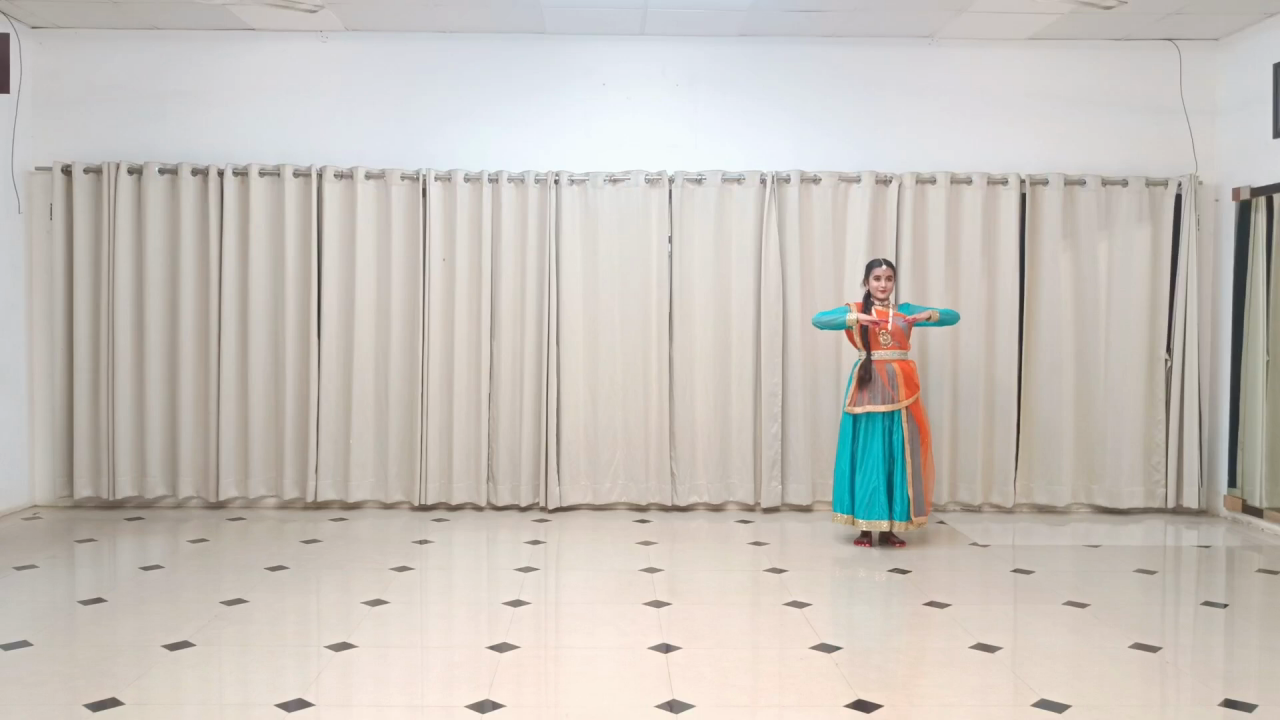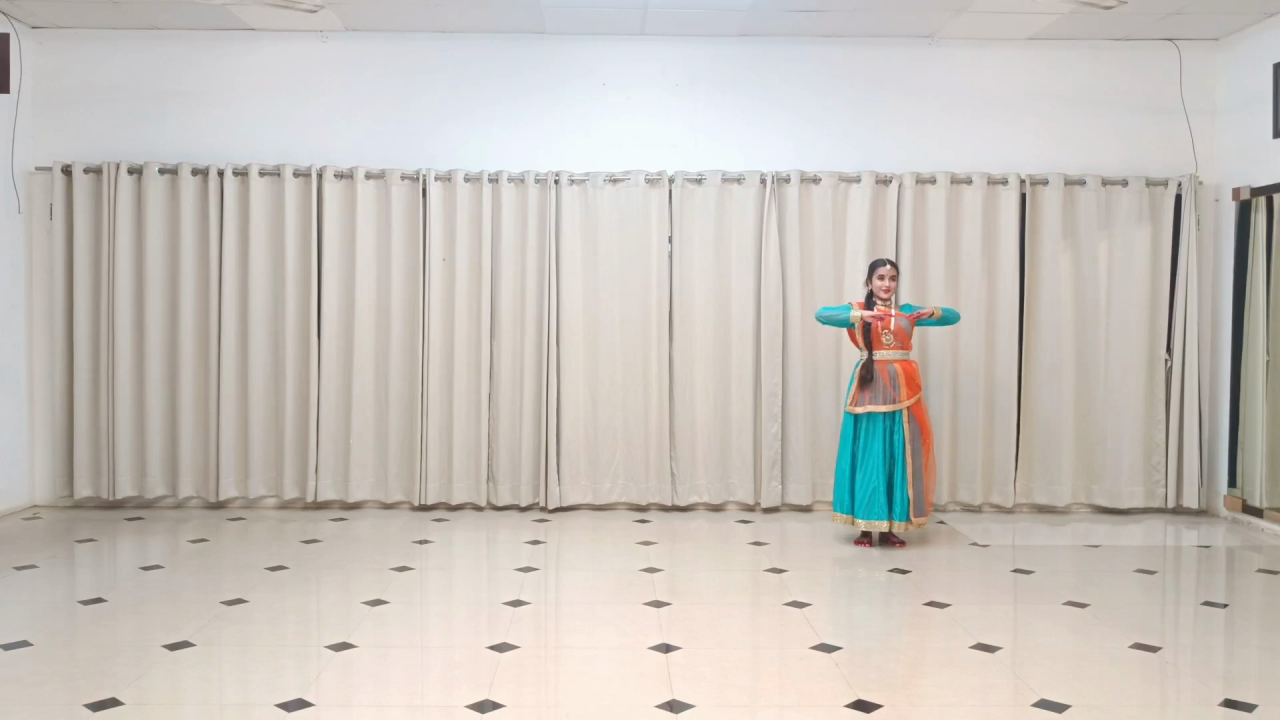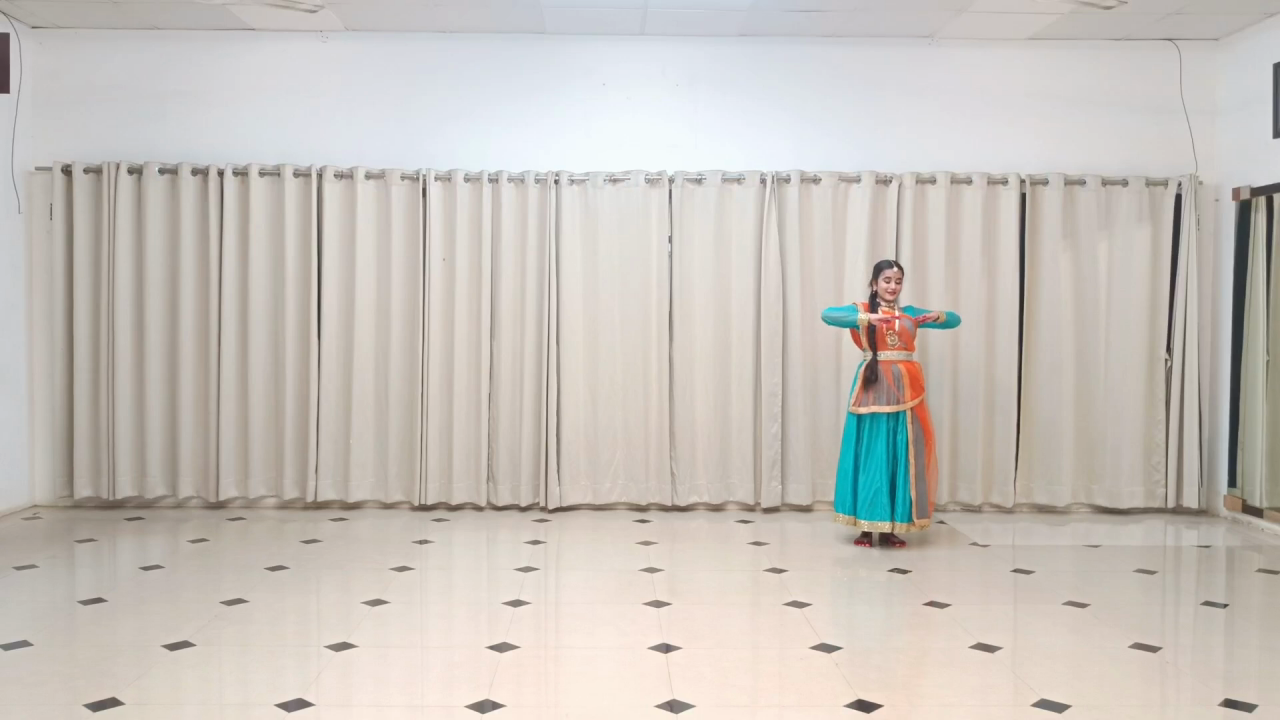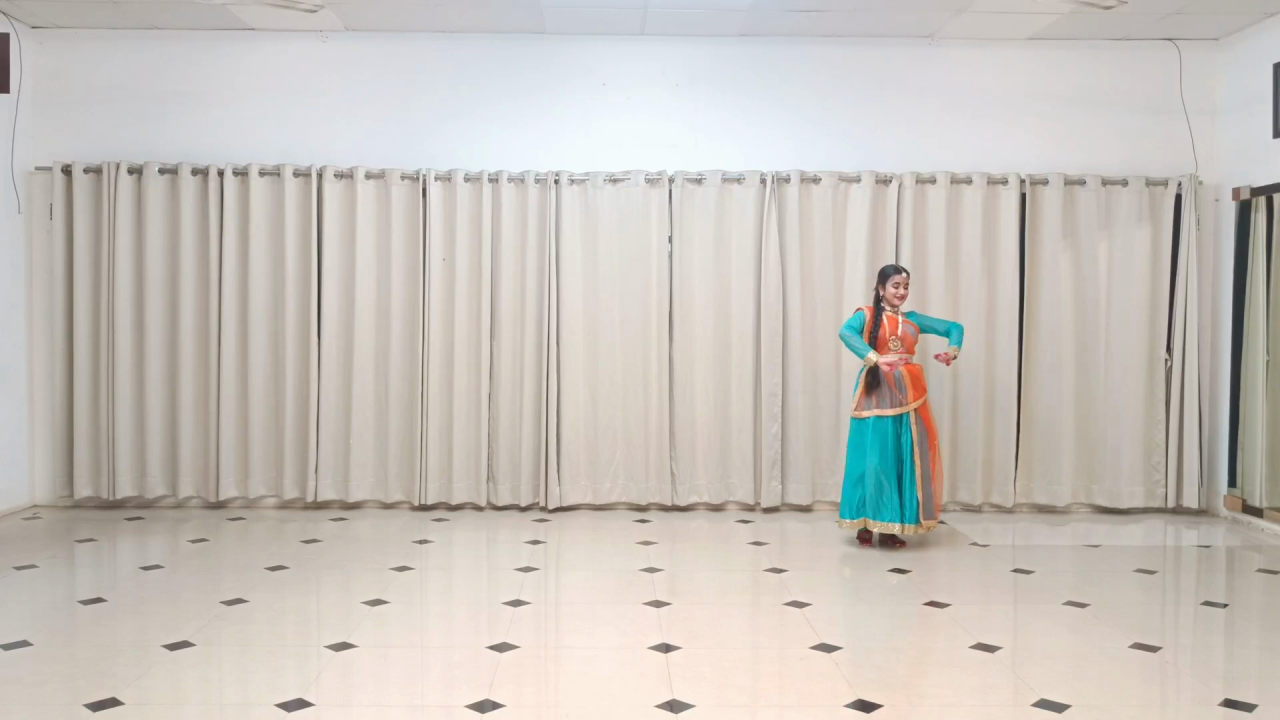
dt=0.3s
person 1, frame 1
left shoulder: (906, 311)
right shoulder: (856, 311)
left elbow: (953, 317)
right elbow: (819, 320)
left wrist: (929, 315)
right wrist: (856, 318)
left hip: (901, 387)
right hip: (868, 387)
left knee: (899, 454)
right knee: (867, 453)
left ankle: (891, 526)
right ankle: (865, 526)
person 1, frame 2
left shoulder: (908, 312)
right shoulder: (857, 309)
left elbow: (954, 316)
right elbow: (822, 314)
left wrist: (932, 312)
right wrist: (861, 315)
left hip: (902, 387)
right hip: (870, 387)
left knee: (900, 454)
right knee: (868, 453)
left ankle: (890, 526)
right ankle: (865, 526)
person 1, frame 3
left shoulder: (910, 313)
right shoulder: (861, 310)
left elbow: (954, 319)
right elbow: (828, 314)
left wrist: (936, 317)
right wrist: (869, 318)
left hip: (905, 389)
right hip: (873, 388)
left knee: (902, 455)
right knee: (871, 454)
left ankle: (890, 527)
right ankle: (865, 527)
person 1, frame 4
left shoulder: (913, 319)
right shoulder: (866, 315)
left elbow: (955, 328)
right elbow: (846, 333)
left wrist: (952, 350)
right wrist: (876, 359)
left hip: (908, 394)
right hip: (875, 393)
left knee: (905, 458)
right knee: (873, 458)
left ankle: (892, 527)
right ankle: (868, 523)
